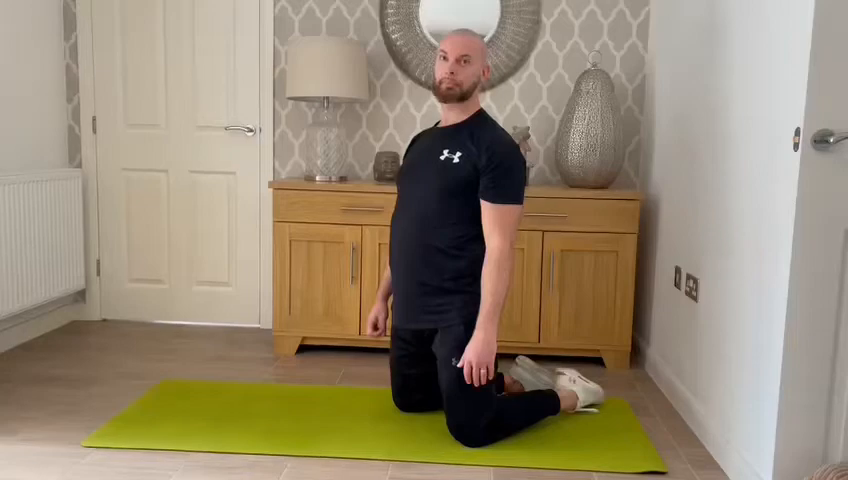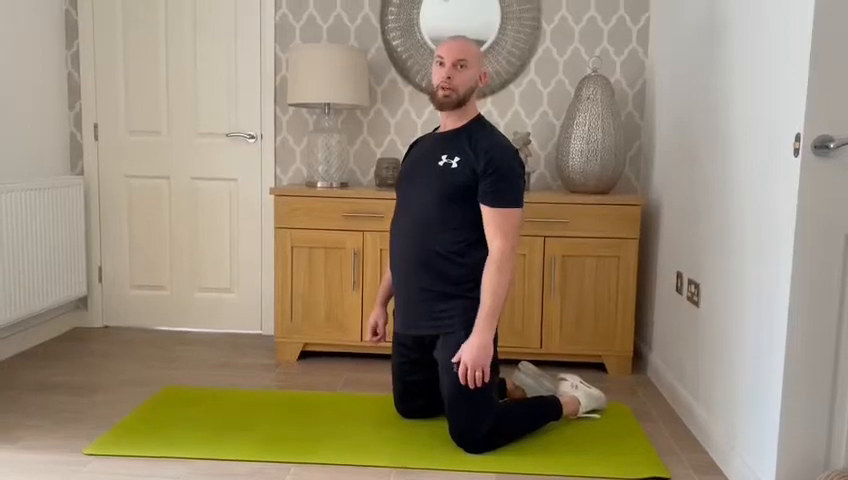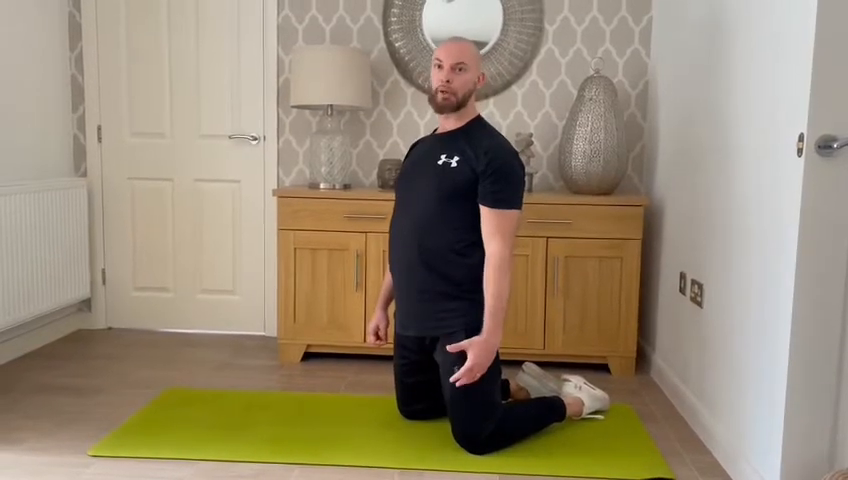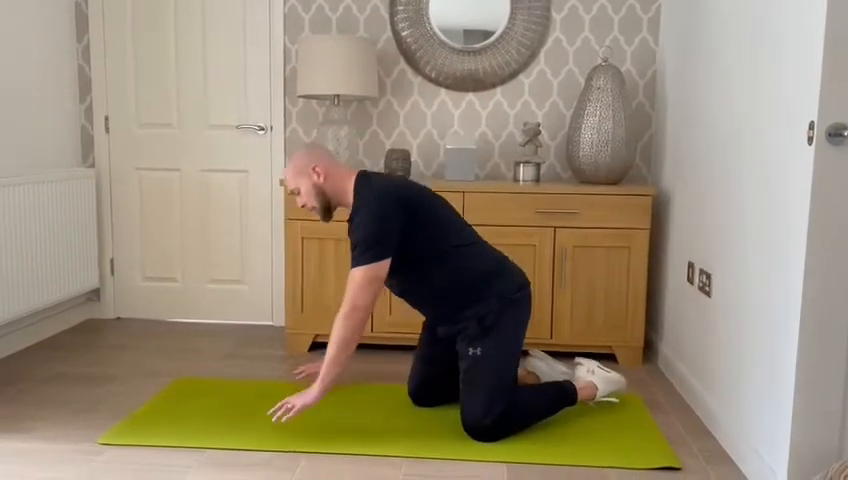
dt=1s
person 1, frame 1
left shoulder: (495, 147)
right shoulder: (422, 142)
left elbow: (499, 247)
left wrist: (485, 331)
right wrist: (383, 296)
left hip: (459, 314)
right hip: (410, 309)
left knee: (471, 429)
right knee: (410, 399)
left ankle: (566, 395)
right ankle: (507, 383)
person 1, frame 2
left shoulder: (493, 152)
right shoulder: (420, 148)
left elbow: (501, 250)
left wrist: (483, 333)
right wrist: (381, 302)
left hip: (460, 318)
right hip: (411, 315)
left knee: (473, 435)
right knee: (411, 405)
left ankle: (567, 401)
right ankle: (509, 388)
person 1, frame 3
left shoulder: (493, 153)
right shoulder: (420, 149)
left elbow: (498, 251)
left wrist: (490, 336)
right wrist: (382, 306)
left hip: (460, 321)
right hip: (411, 318)
left knee: (475, 436)
right knee: (413, 407)
left ankle: (571, 401)
right ankle: (515, 388)
person 1, frame 4
left shoulder: (376, 204)
right shoulder: (366, 203)
left elbow: (356, 308)
right elbow: (356, 298)
left wrist: (318, 389)
right wrist: (331, 360)
left hip: (492, 306)
right hip: (452, 310)
left knee: (482, 423)
right knee: (422, 393)
left ankle: (585, 386)
right ankle: (522, 371)
